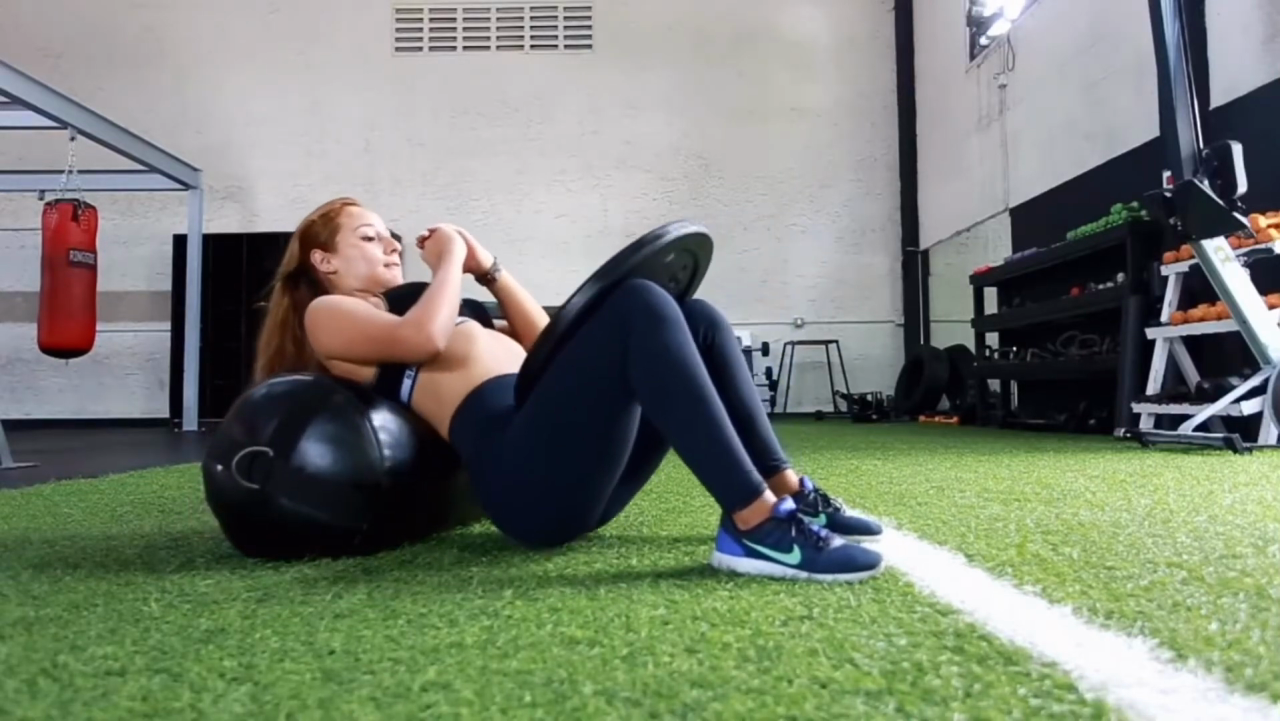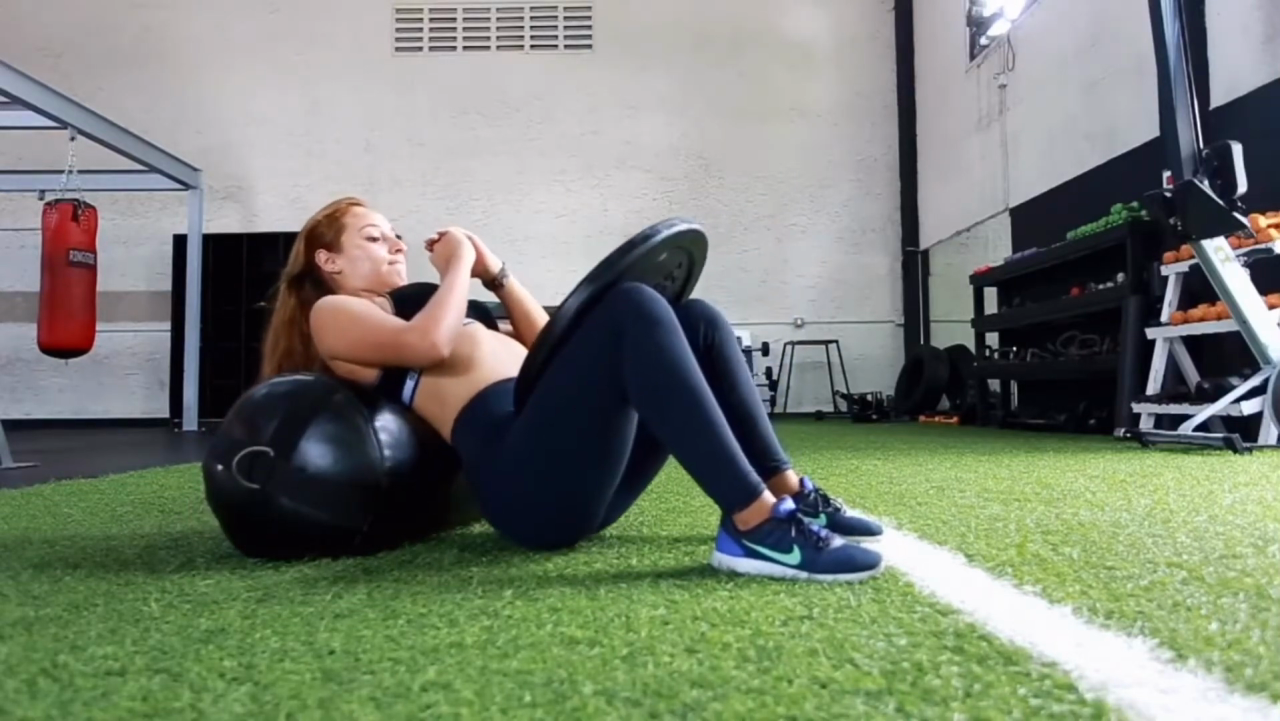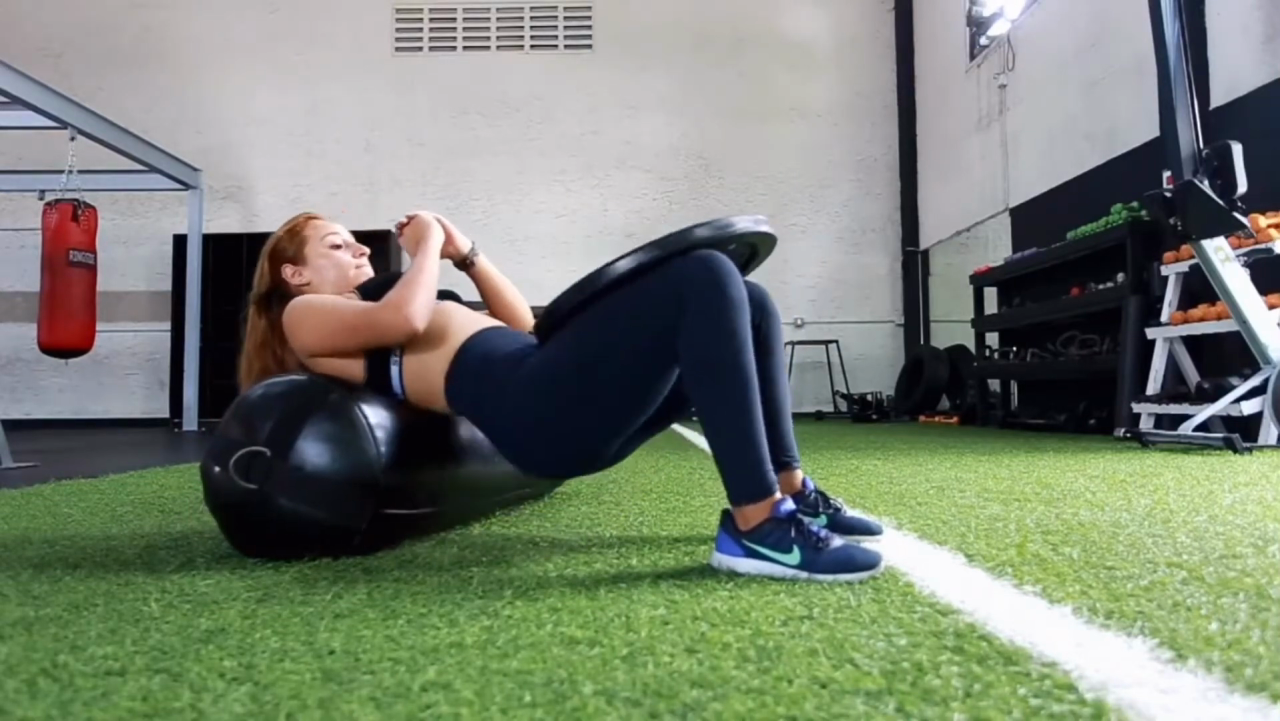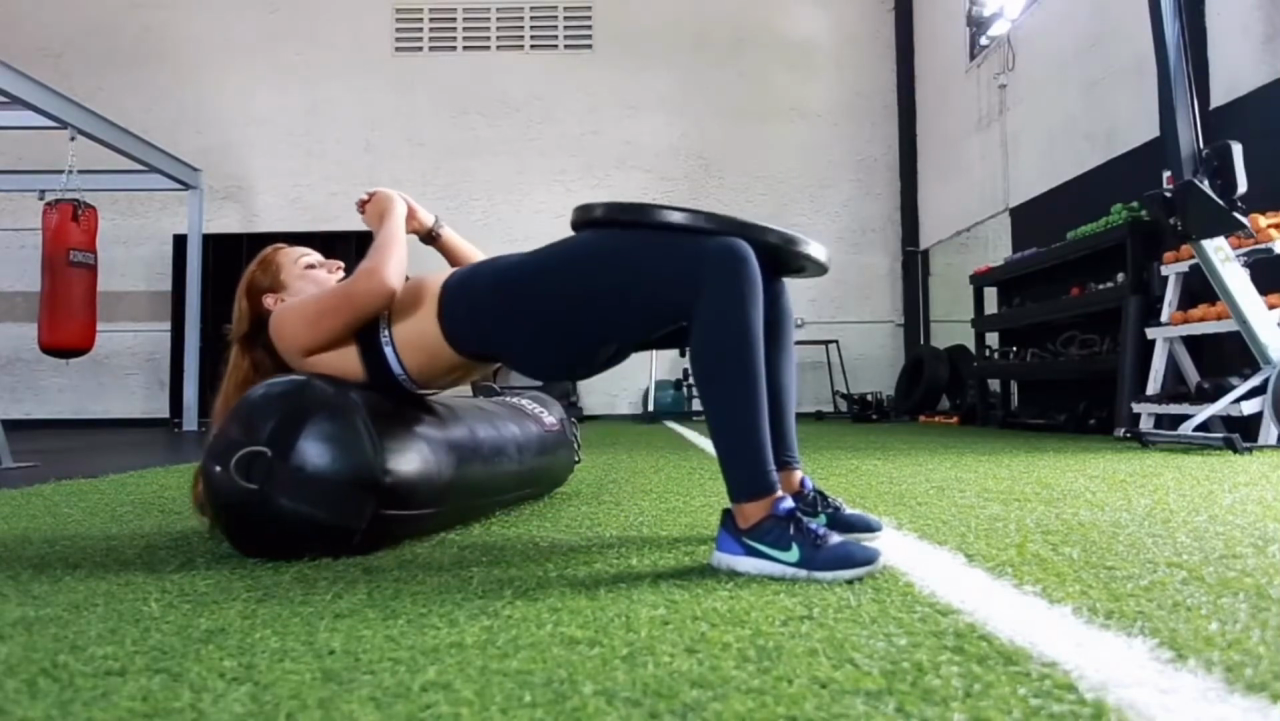
dt=0.3s
person 1, frame 1
left shoulder: (402, 315)
right shoulder: (328, 315)
left elbow: (539, 342)
right elbow: (423, 338)
left wrist: (485, 266)
right wrist: (449, 264)
left hip: (583, 462)
right hip: (531, 472)
left knee: (698, 321)
right knee: (640, 307)
left ankle: (788, 494)
right ankle: (757, 527)
person 1, frame 2
left shoulder: (405, 316)
right shoulder: (333, 315)
left elbow: (542, 347)
right elbow: (429, 345)
left wrist: (493, 271)
right wrist: (458, 267)
left hip: (583, 464)
right hip: (530, 473)
left knee: (698, 321)
right knee: (634, 310)
left ankle: (788, 494)
right ankle: (756, 528)
person 1, frame 3
left shoulder: (375, 312)
right shoulder: (305, 316)
left elbow: (519, 323)
right elbow: (404, 320)
left wrist: (462, 252)
right wrist: (425, 246)
left hip: (563, 389)
right hip: (536, 405)
left knee: (743, 302)
right knee: (705, 277)
left ankle: (791, 492)
right ankle: (759, 526)
person 1, frame 4
left shoulder: (368, 329)
right shoulder: (294, 329)
left elbow: (481, 273)
right elbow: (381, 284)
left wrist: (428, 227)
right wrist: (391, 220)
left hip: (552, 319)
right hip: (528, 313)
left knee: (758, 282)
right knee: (724, 264)
left ankle: (787, 487)
right ankle: (757, 525)
